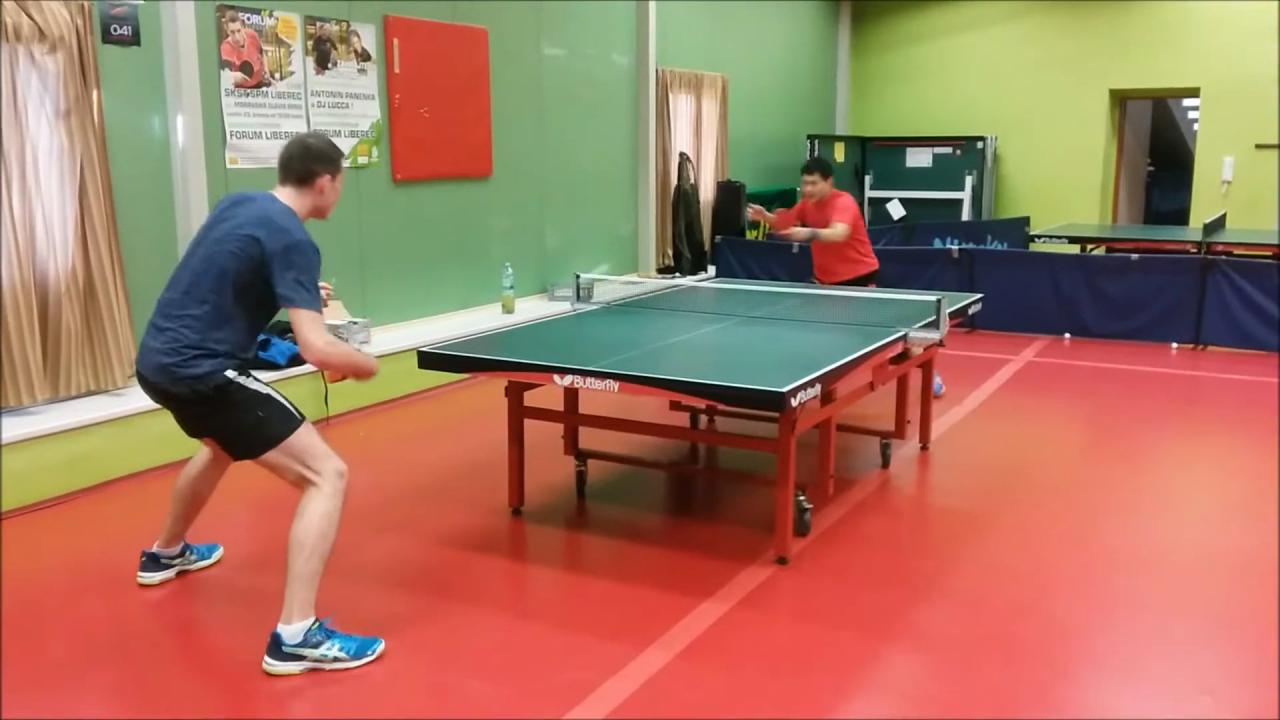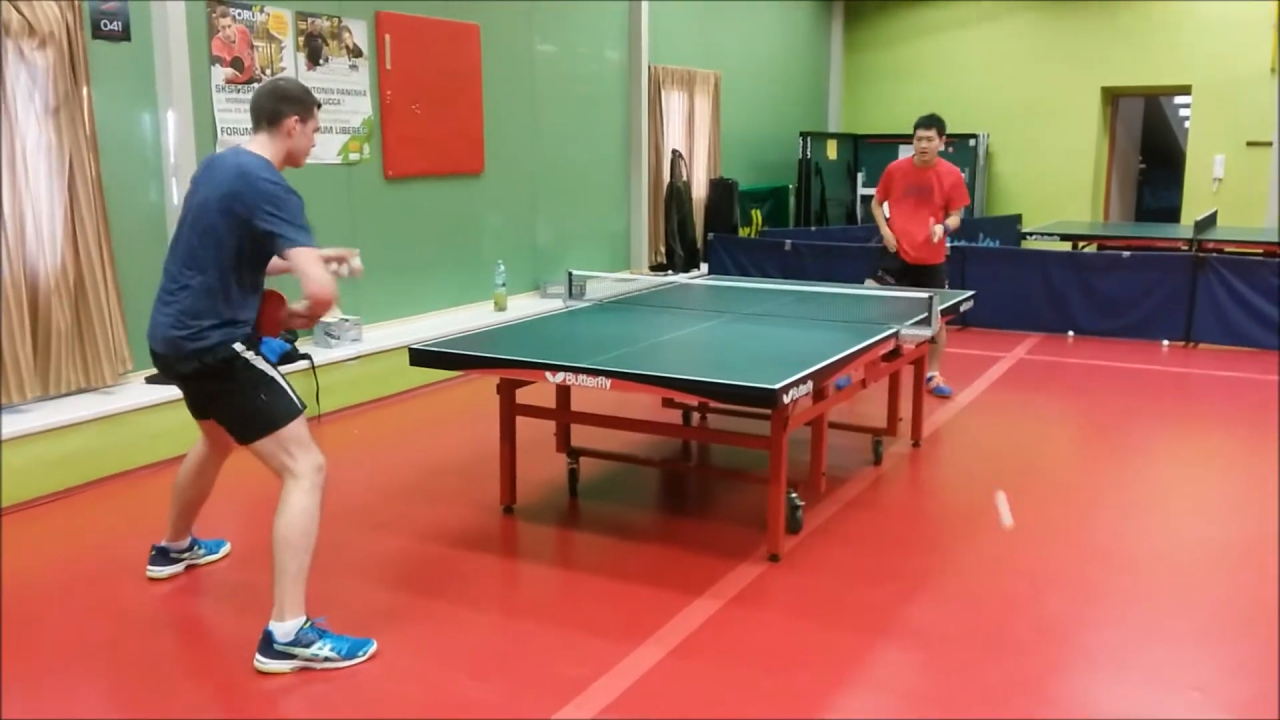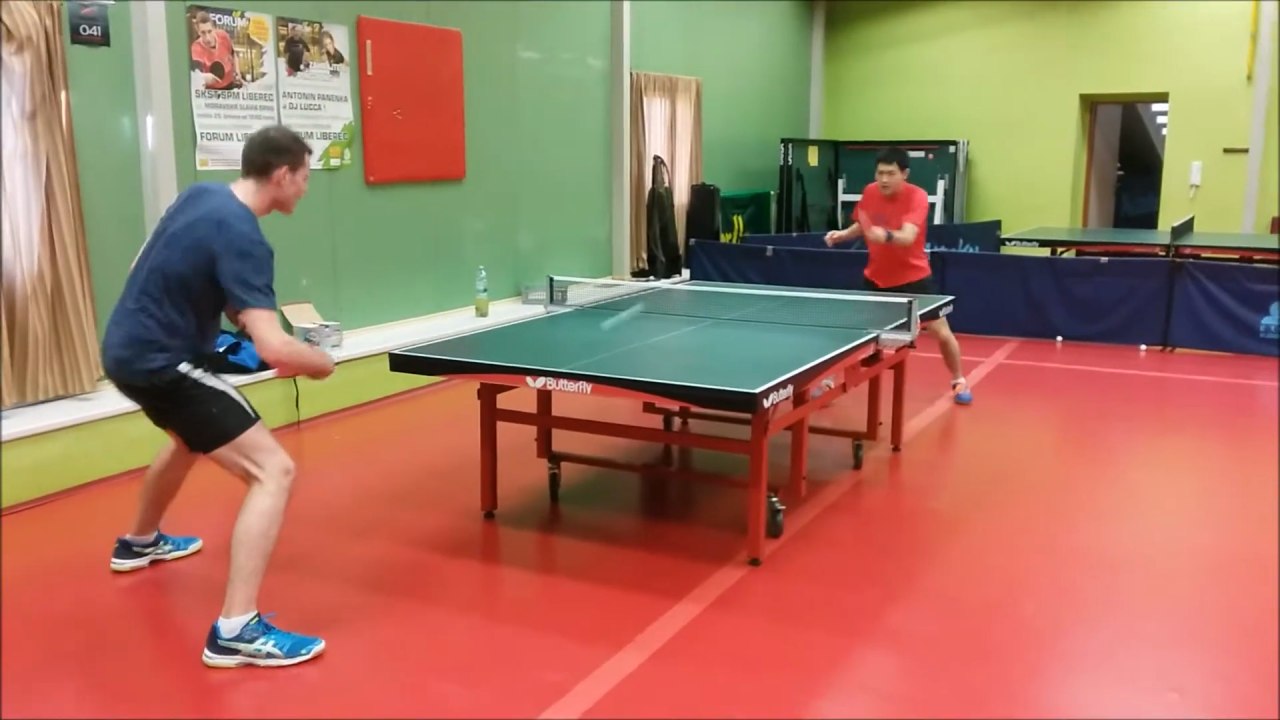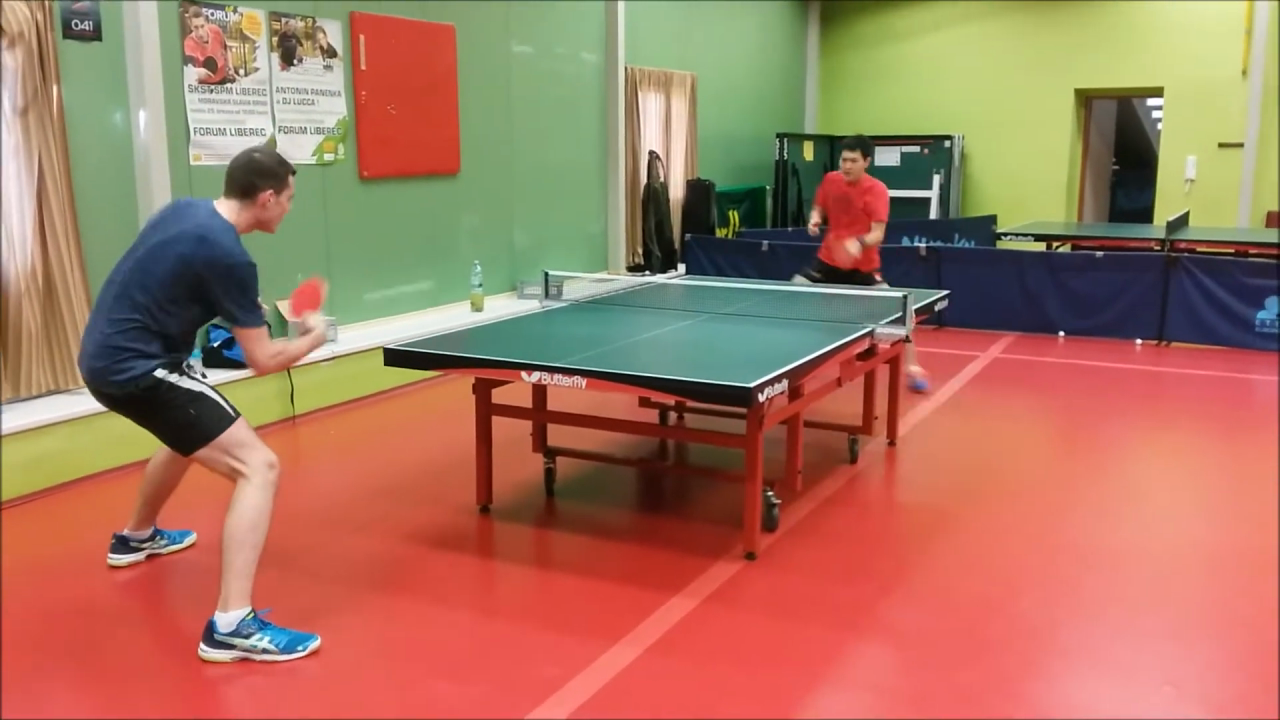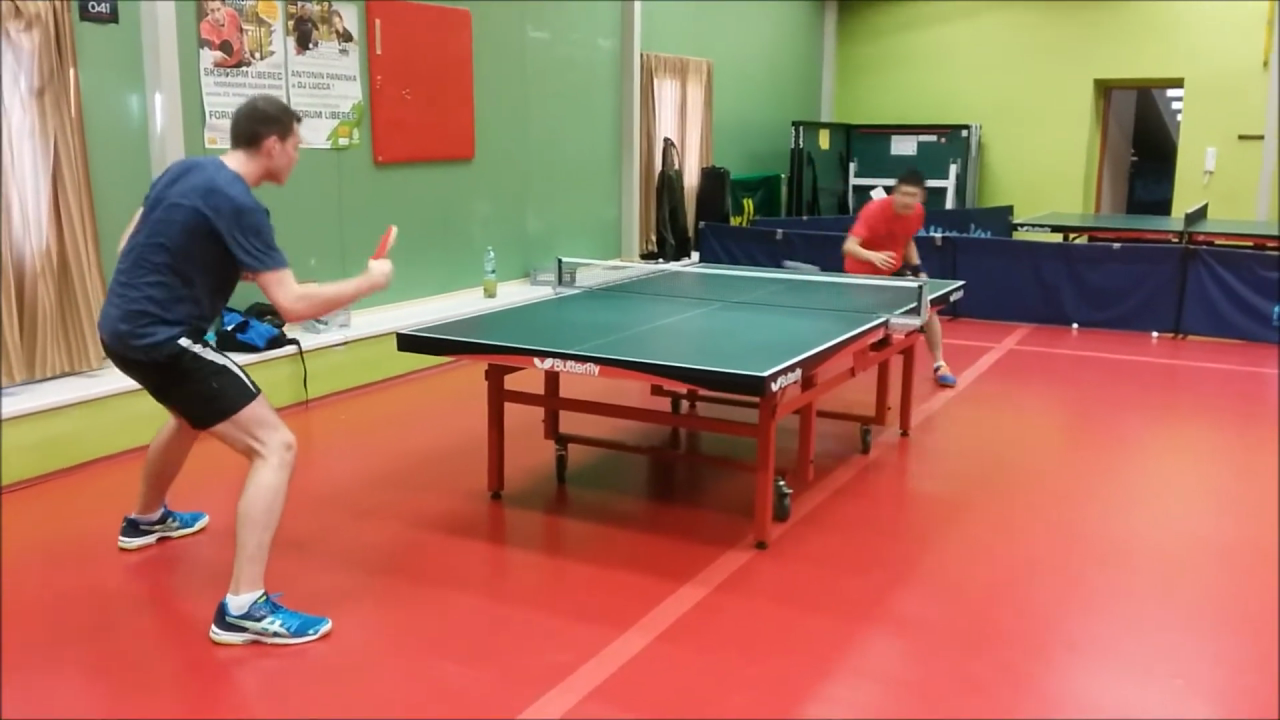
dt=1s
person 1, frame 1
left shoulder: (236, 204)
right shoulder: (294, 242)
right elbow: (315, 348)
right wrist: (362, 363)
left hip: (156, 360)
right hip: (201, 371)
left knee: (222, 444)
right knee: (326, 475)
left ankle: (165, 553)
right ankle: (294, 634)
person 1, frame 2
left shoulder: (219, 164)
right shoulder: (270, 189)
right elbow: (322, 292)
left wrist: (314, 255)
right wrist: (306, 313)
left hip: (173, 334)
right hip: (215, 343)
left knee: (217, 439)
right knee: (305, 468)
left ankle: (173, 547)
right ankle: (287, 633)
person 1, frame 3
left shoulder: (199, 196)
right shoulder: (243, 240)
right elbow: (274, 349)
right wrist: (319, 361)
left hip: (125, 350)
right hip: (160, 364)
left knee: (193, 435)
right knee: (273, 471)
left ankle: (139, 541)
right ankle: (235, 629)
person 1, frame 4
left shoulder: (183, 210)
right shoulder: (229, 257)
right elbow: (264, 359)
right wrist: (313, 337)
left hip: (104, 355)
right hip: (135, 369)
left knee: (195, 434)
right knee: (258, 466)
left ankle: (136, 537)
right ankle: (231, 625)
person 1, frame 5
left shoulder: (186, 169)
right shoulder: (237, 205)
left elbow: (131, 245)
right elbow: (291, 303)
right wrist: (369, 281)
left hip: (123, 325)
right hip: (159, 338)
left knee: (195, 412)
right knee: (275, 446)
left ankle: (145, 519)
right ankle: (243, 607)
person 2, frame 1
left shoulder: (843, 203)
right shoulder: (810, 201)
left elbow: (839, 234)
right elbow: (783, 221)
left wrist: (810, 233)
right wrist: (764, 215)
left hip: (859, 273)
right hip: (827, 277)
person 2, frame 2
left shoulder: (952, 174)
right shoulder: (895, 169)
left elbow: (956, 216)
right elbow: (877, 203)
left wrist: (943, 227)
right wrist: (884, 229)
left hip: (931, 259)
right hip: (897, 254)
left ankle: (932, 374)
person 2, frame 3
left shoulder: (917, 197)
right shoulder: (870, 193)
left elbow: (908, 237)
left wrist: (885, 236)
right wrist: (842, 234)
left hip: (913, 278)
right hip: (876, 278)
left knee: (942, 334)
left ankle: (959, 382)
person 2, frame 4
left shoulder: (877, 191)
right shoulder: (830, 181)
left elbow: (878, 235)
right elbow: (818, 208)
left wrist: (858, 244)
right wrist: (814, 220)
left hip: (862, 266)
right hip: (828, 260)
left ankle: (913, 368)
person 2, frame 5
left shoulder: (917, 212)
right shoulder: (875, 211)
right elbow: (849, 248)
left wrist: (918, 268)
right wrist: (872, 256)
left hip: (894, 271)
right hip: (861, 272)
left ankle: (940, 365)
